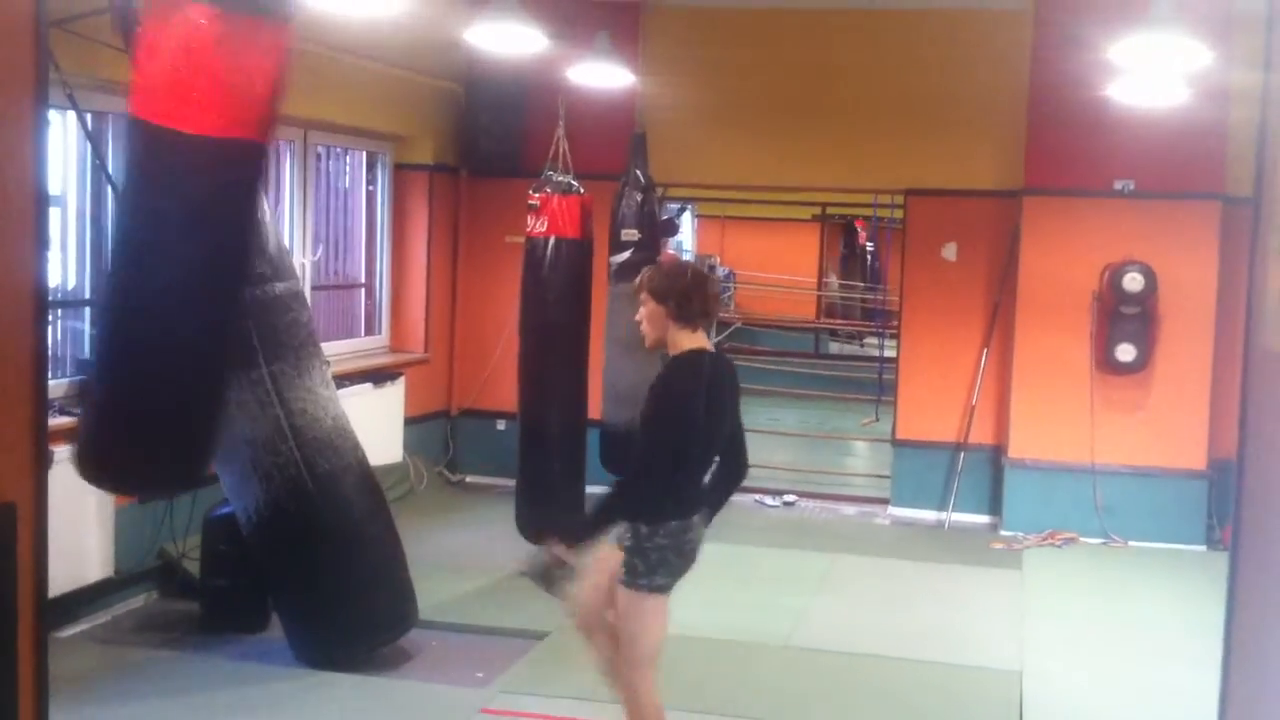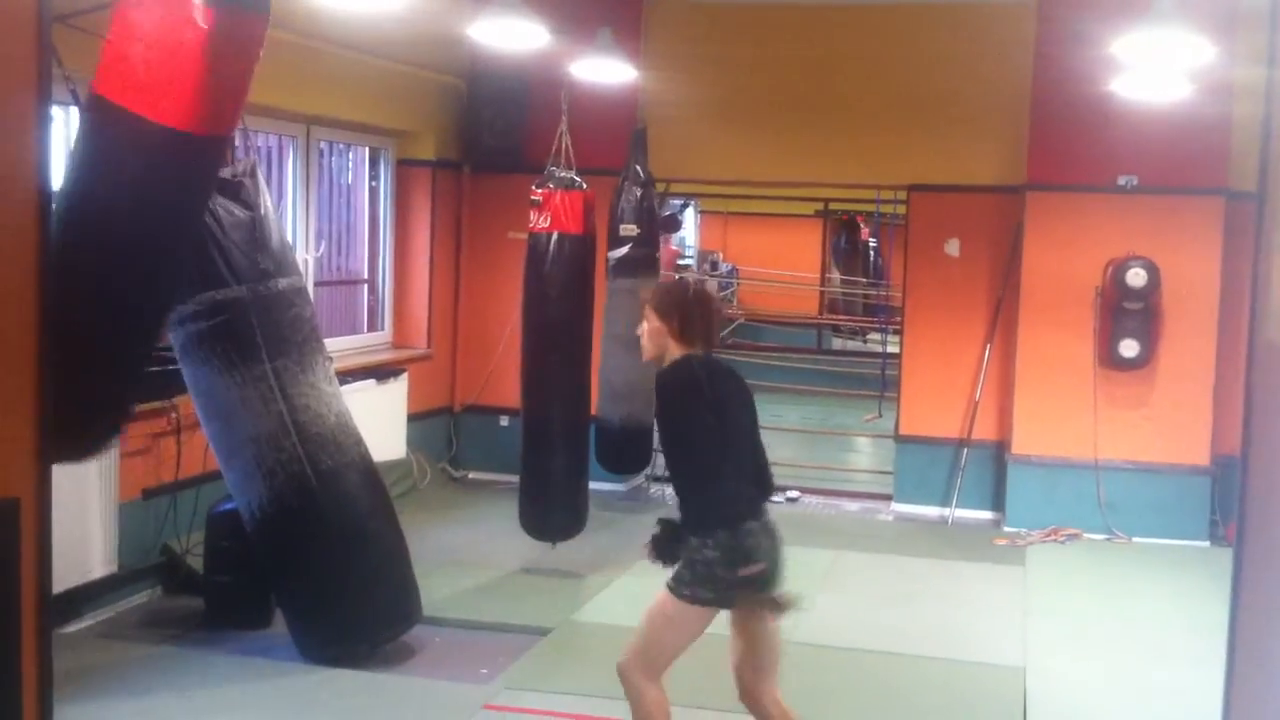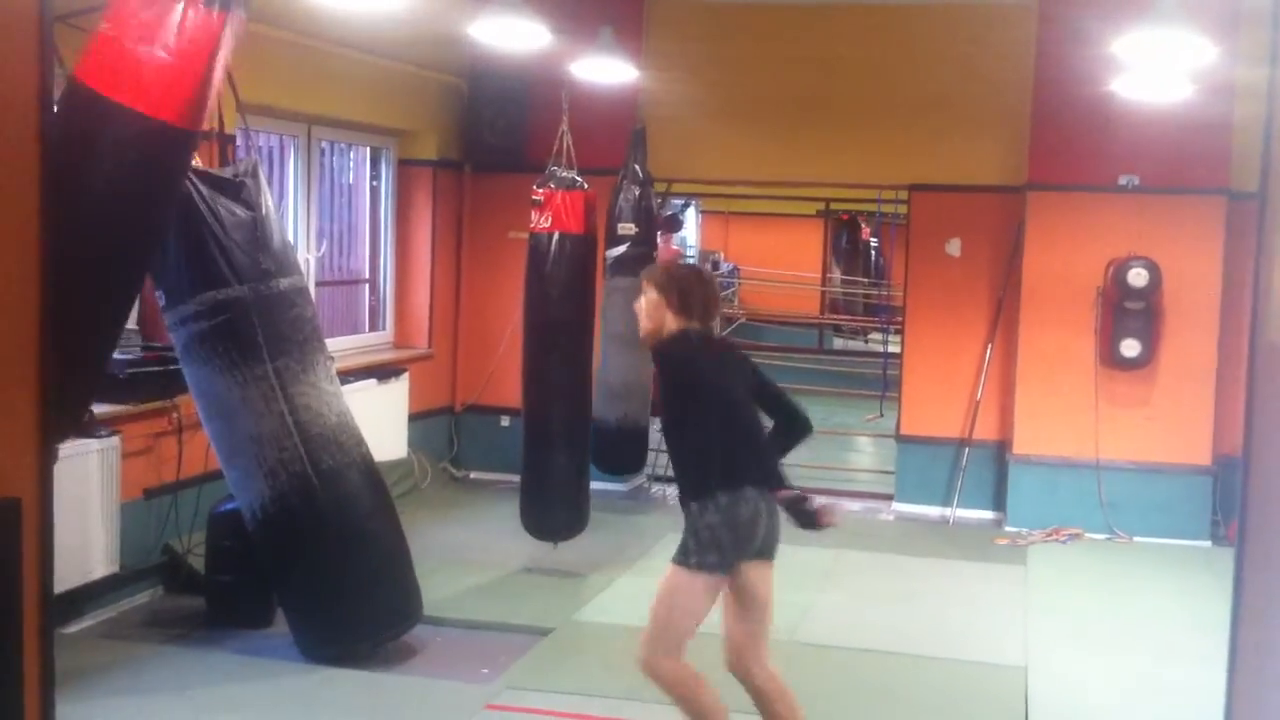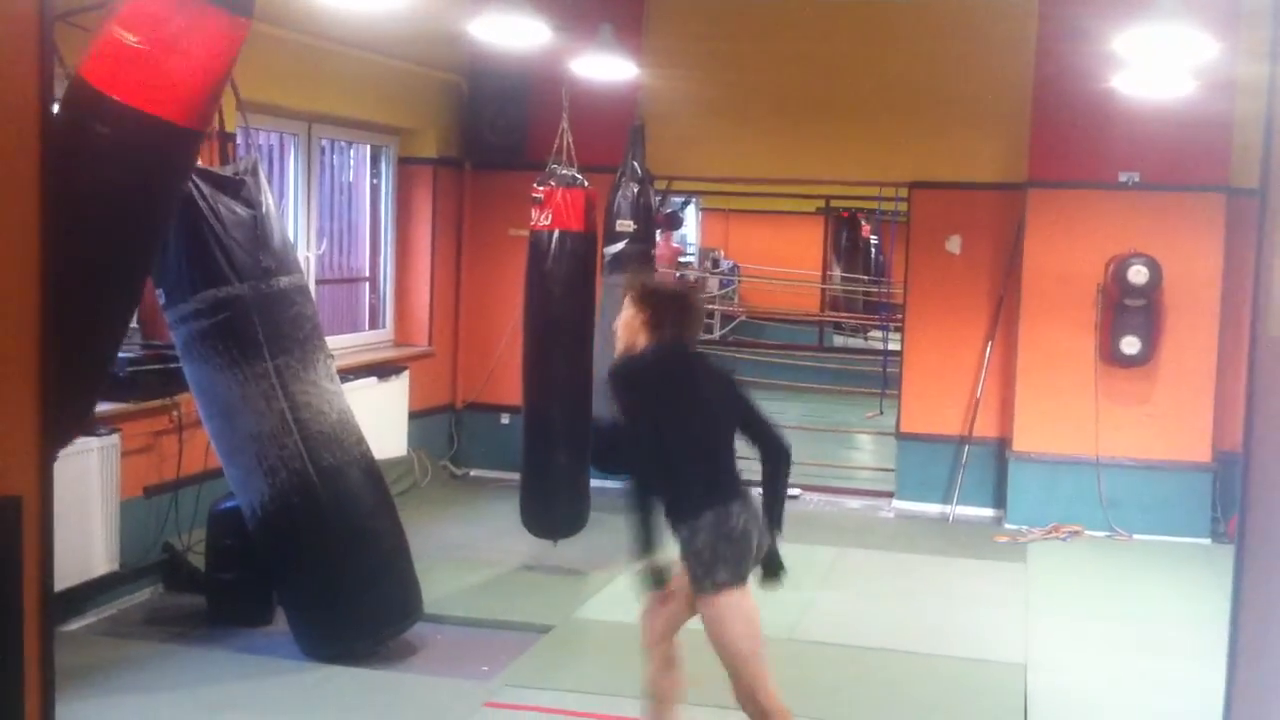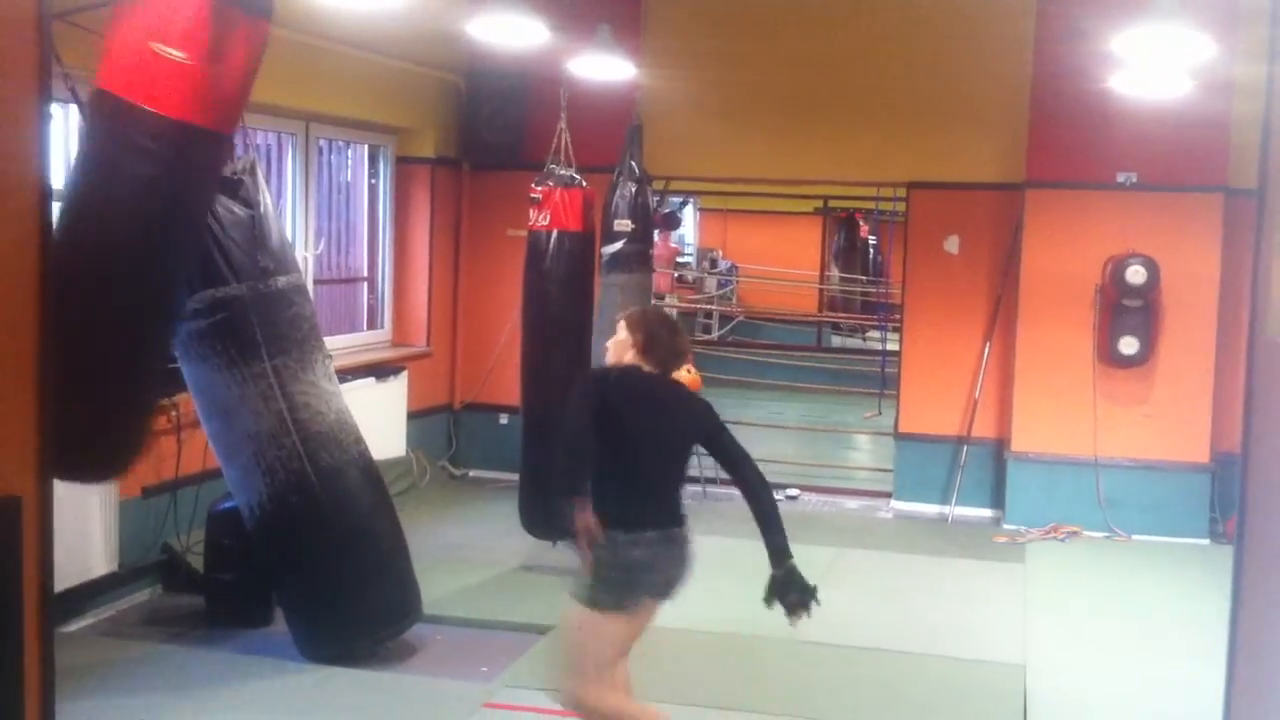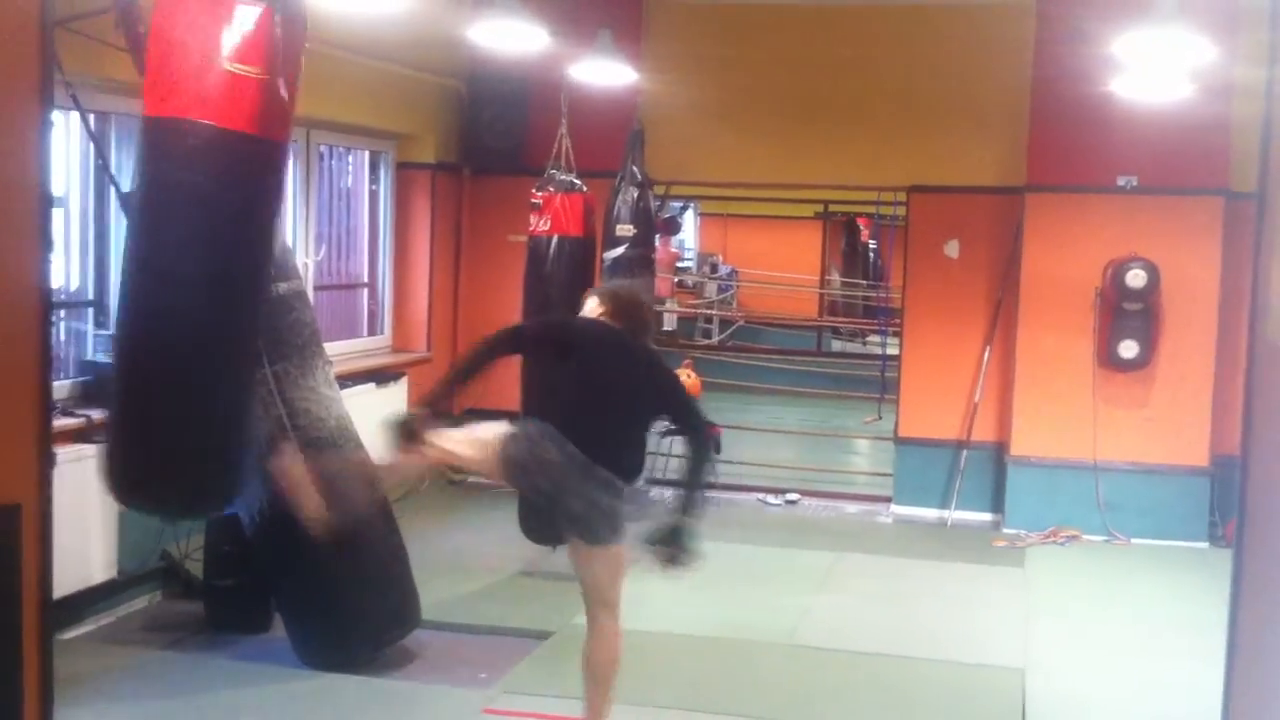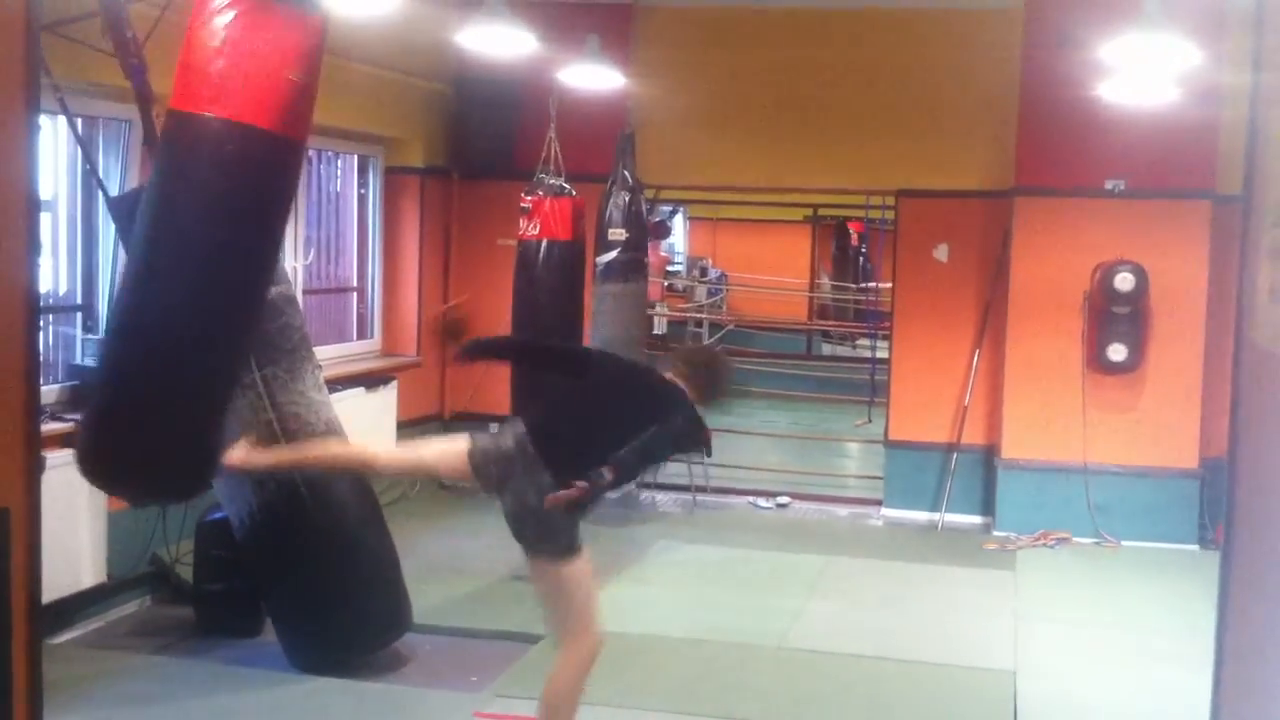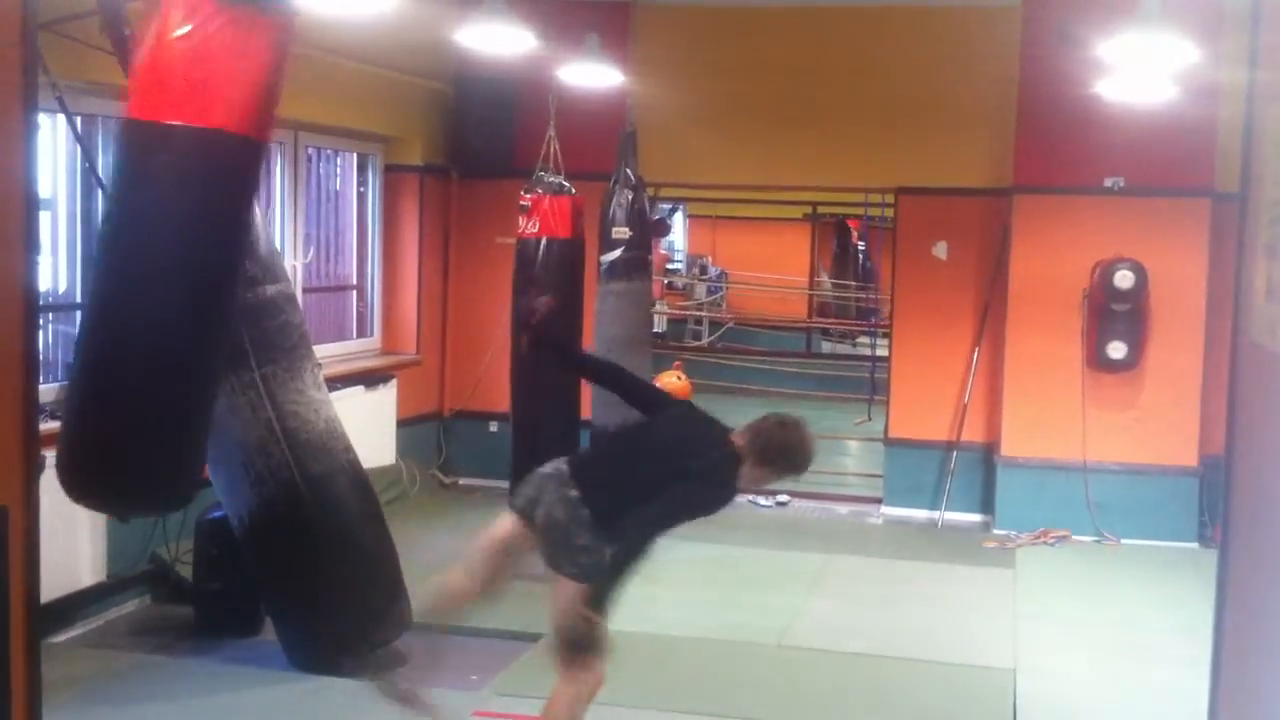
dt=0.2s
person 1, frame 1
left shoulder: (677, 381)
right shoulder: (718, 370)
left elbow: (642, 480)
right elbow: (735, 465)
left wrist: (568, 544)
left hip: (655, 536)
right hip: (673, 524)
left knee: (636, 680)
right knee: (588, 610)
person 1, frame 2
left shoulder: (677, 381)
right shoulder: (728, 379)
left elbow: (713, 475)
left wrist: (745, 562)
left hip: (717, 551)
right hip: (755, 544)
left knee: (636, 671)
person 1, frame 3
left shoulder: (675, 354)
right shoulder: (727, 355)
left elbow: (737, 420)
right elbow: (797, 423)
left wrist: (784, 491)
left hip: (716, 519)
right hip: (756, 511)
left knee: (660, 659)
right knee: (749, 663)
person 1, frame 4
left shoulder: (631, 373)
right shoulder: (709, 372)
left elbow: (643, 465)
right elbow: (776, 452)
left wrist: (650, 558)
right wrist: (768, 534)
left hip: (708, 532)
right hip: (739, 524)
right knee: (656, 628)
person 1, frame 5
left shoulder: (601, 382)
right shoulder: (691, 404)
left elbow: (575, 442)
right elbow: (752, 480)
left wrist: (581, 506)
right wrist: (782, 564)
left hip: (620, 552)
right hip: (668, 550)
right knee: (608, 660)
person 1, frame 6
left shoulder: (578, 331)
right shoulder: (660, 374)
left elbow: (501, 342)
right elbow: (699, 439)
left wrist: (428, 405)
right wrist: (682, 518)
left hip: (539, 448)
right hip: (596, 495)
left knee: (434, 442)
right knee: (605, 615)
person 1, frame 7
left shoulder: (617, 366)
right shoulder: (686, 422)
left elbow: (538, 353)
right elbow: (651, 447)
left wrist: (467, 347)
right wrist: (598, 483)
left hip: (511, 448)
right hip: (544, 497)
left knee: (384, 459)
right knee: (584, 640)
left ankle: (261, 458)
person 1, frame 8
left shoulder: (691, 421)
right shoulder: (717, 487)
left elbow: (614, 379)
right elbow: (639, 535)
left wrist: (543, 339)
right wrist: (593, 609)
left hip: (550, 481)
right hip: (575, 528)
left knee: (471, 582)
right knee: (583, 672)
